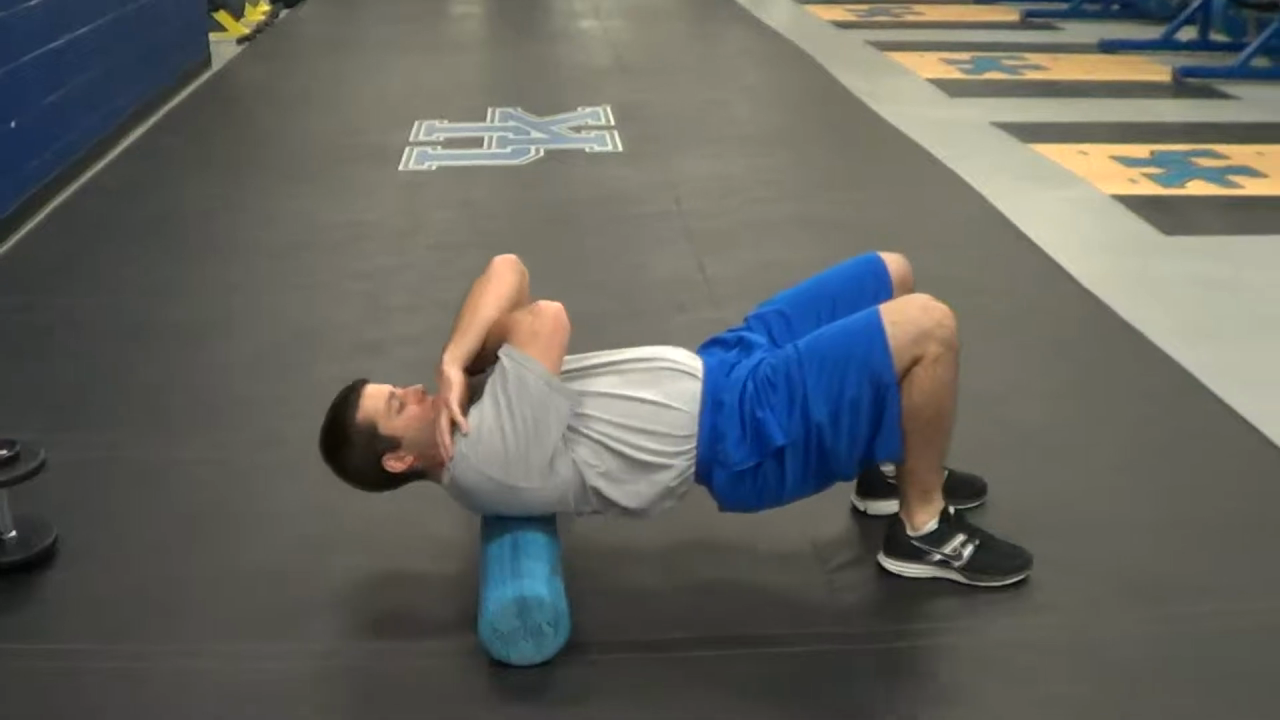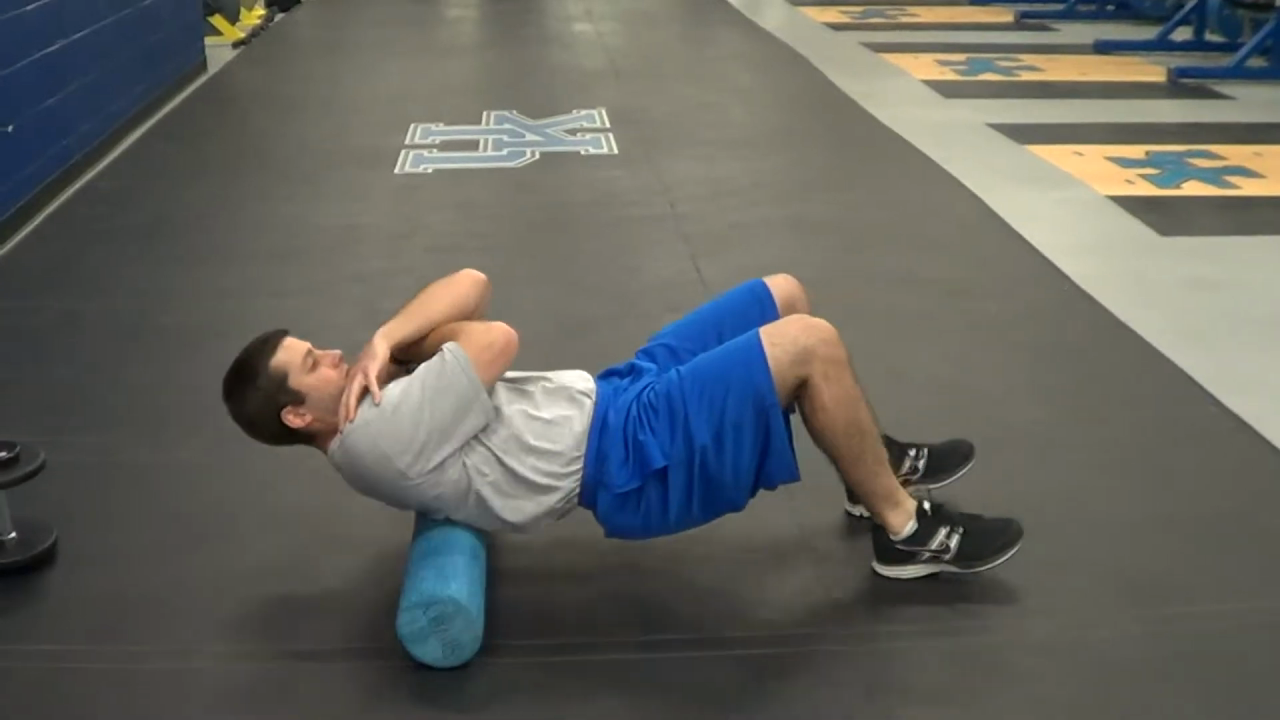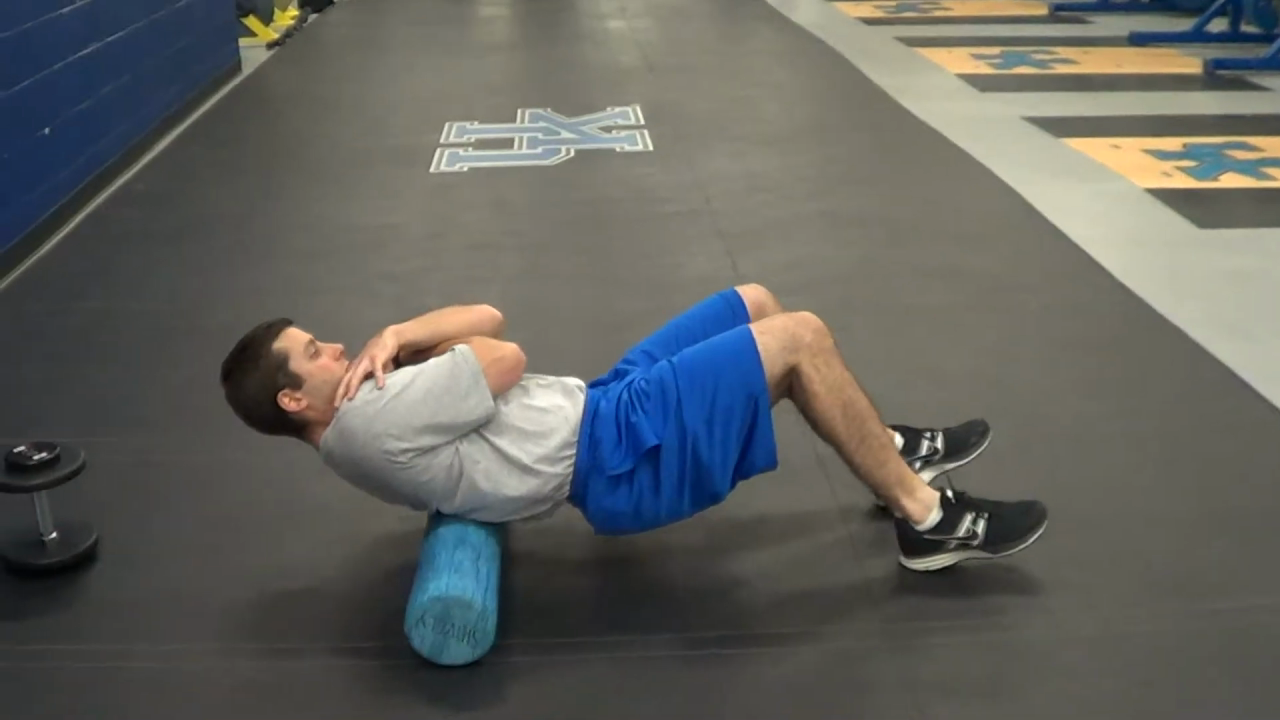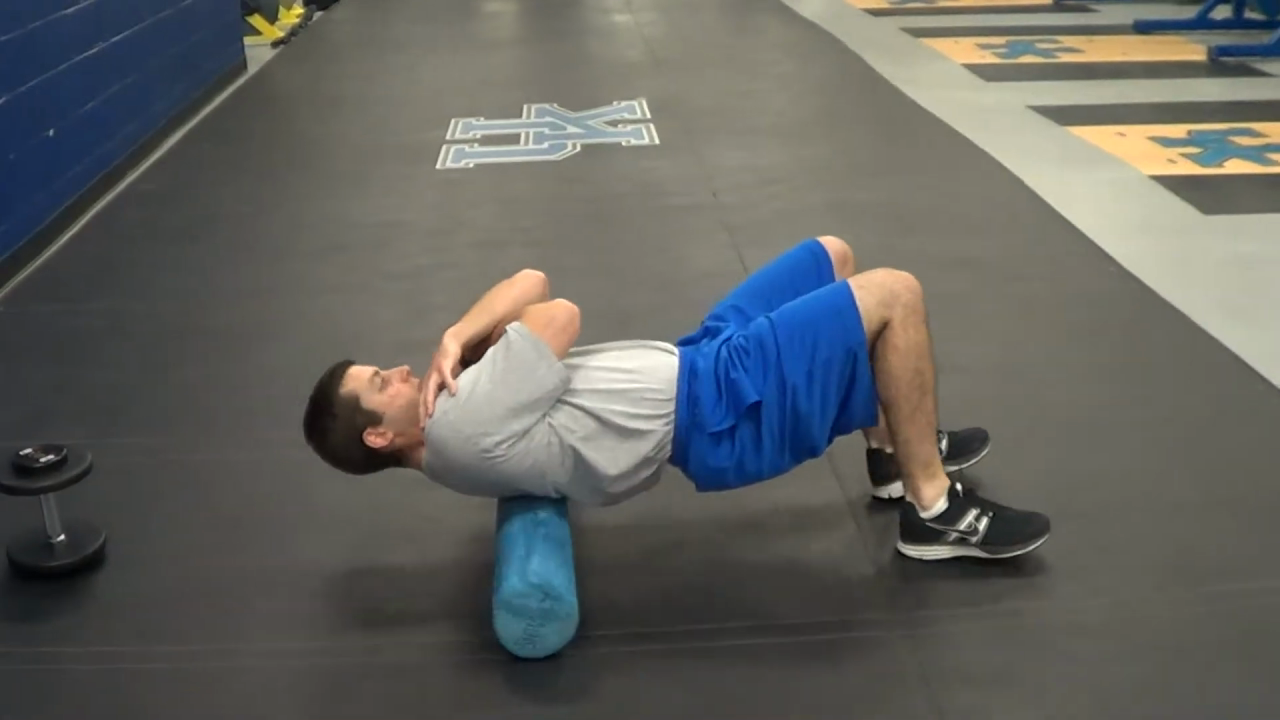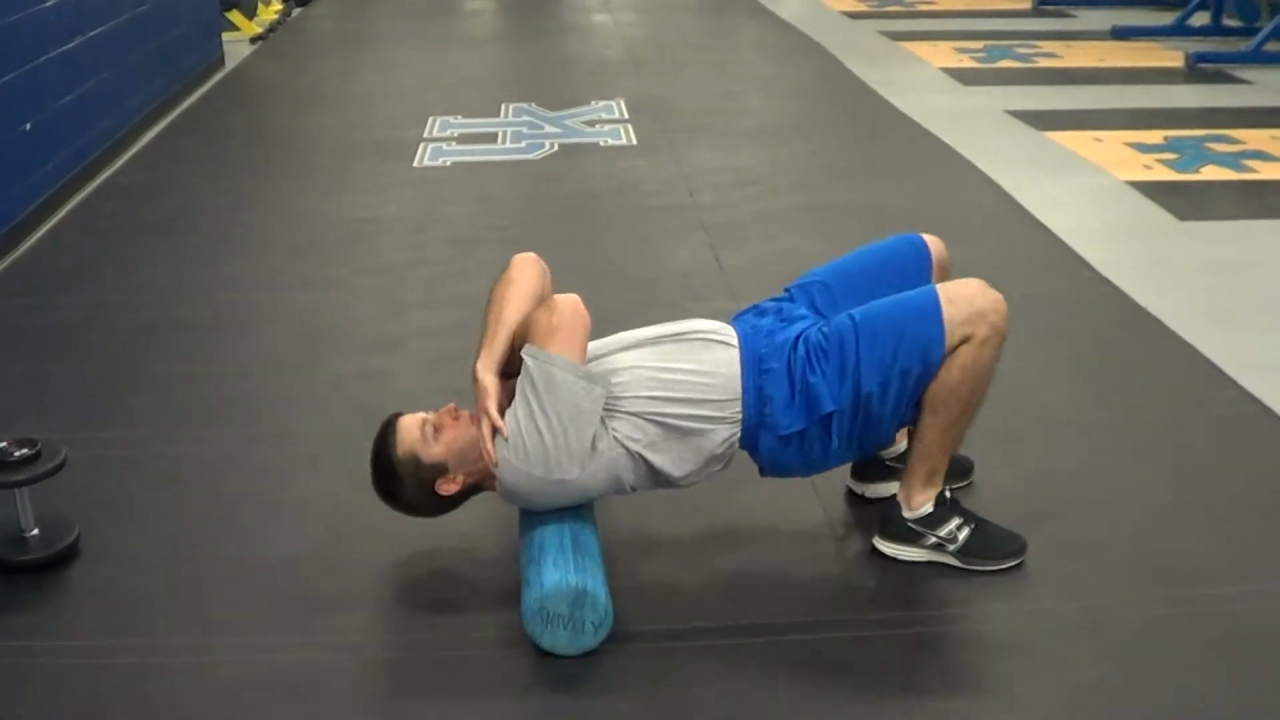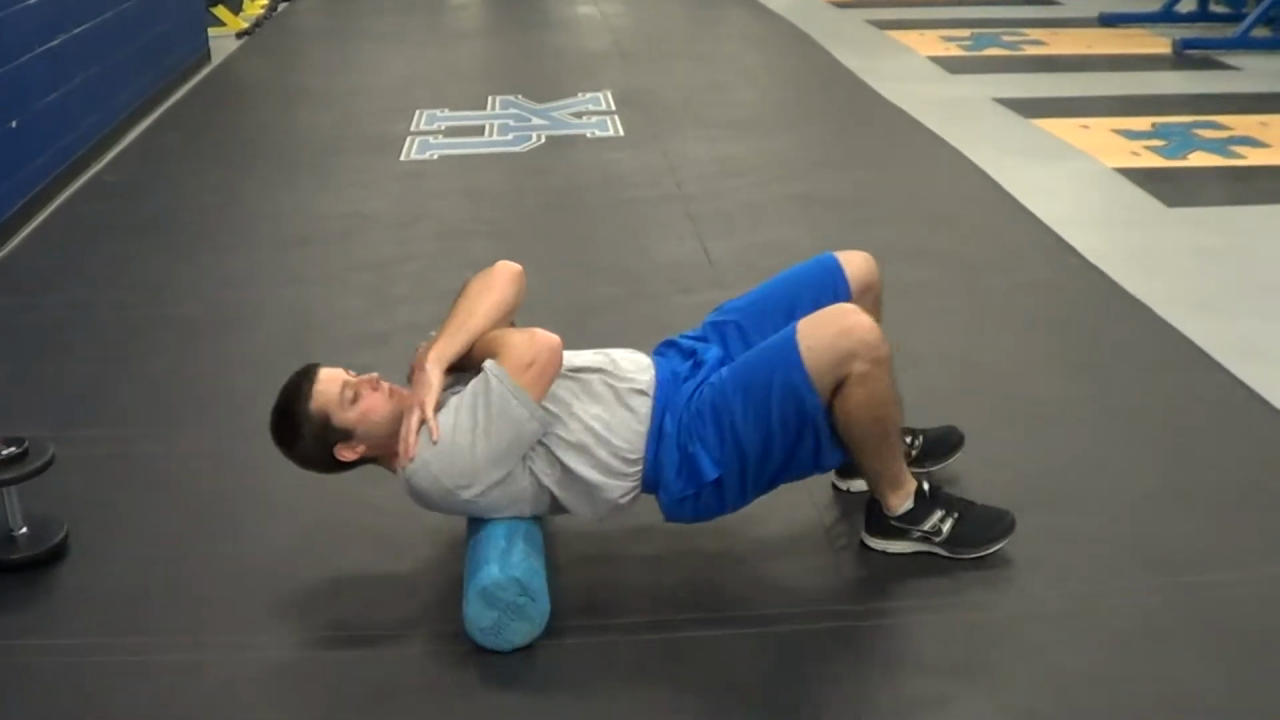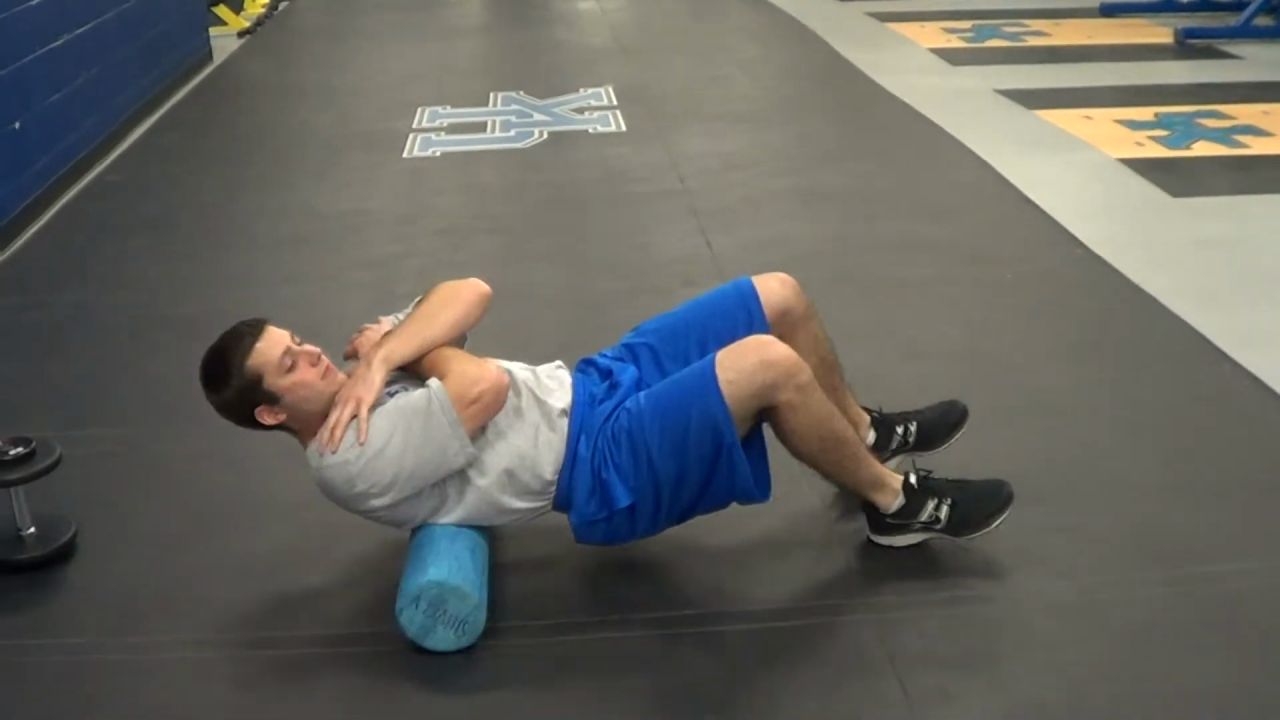
dt=0.5s
person 1, frame 1
left shoulder: (469, 414)
right shoulder: (490, 468)
left elbow: (507, 268)
right elbow: (547, 320)
left wrist: (456, 356)
right wrist: (479, 346)
left hip: (717, 370)
right hip: (737, 430)
left knee: (893, 273)
right knee: (929, 325)
left ankle: (887, 469)
right ankle: (922, 529)
person 1, frame 2
left shoulder: (375, 401)
right shoulder: (380, 440)
left elbow: (473, 283)
right elbow: (498, 342)
left wrist: (388, 337)
right wrist: (404, 344)
left hip: (609, 404)
right hip: (625, 463)
left knee: (783, 295)
right knee: (812, 342)
left ankle: (874, 462)
right ankle: (906, 530)
person 1, frame 3
left shoulder: (369, 408)
right shoulder: (372, 423)
left elbow: (489, 315)
right elbow: (508, 361)
left wrist: (395, 337)
right wrist: (407, 343)
left hip: (600, 407)
right hip: (618, 456)
left knee: (756, 303)
right knee: (801, 336)
left ankle: (889, 449)
right ankle: (927, 517)
person 1, frame 4
left shoulder: (448, 414)
right shoulder: (468, 434)
left elbow: (530, 282)
right elbow: (559, 316)
left wrist: (457, 337)
right wrist: (473, 342)
left hip: (690, 368)
right hip: (717, 413)
left knee: (836, 257)
right knee: (896, 294)
left ankle: (892, 448)
right ankle: (933, 510)
person 1, frame 5
left shoulder: (512, 411)
right shoulder: (535, 468)
left elbow: (527, 266)
right elbow: (565, 312)
left wrist: (490, 363)
right wrist: (505, 358)
right hip: (780, 395)
left knee: (929, 255)
right knee: (980, 309)
left ankle: (886, 453)
right ankle: (917, 513)
person 1, frame 6
left shoulder: (434, 398)
right shoulder: (440, 468)
left elbow: (507, 275)
right elbow: (541, 353)
left wrist: (439, 357)
right wrist: (470, 343)
left hip: (669, 373)
right hip: (684, 447)
left knee: (855, 273)
right knee: (849, 338)
left ankle: (869, 447)
right ankle: (902, 511)
person 1, frame 7
left shoulder: (357, 387)
right shoulder: (351, 466)
left elbow: (472, 291)
right elbow: (486, 390)
left wrist: (383, 357)
right wrist: (408, 351)
left hip: (589, 388)
right hip: (601, 469)
left knee: (780, 297)
right knee: (772, 364)
left ankle: (863, 432)
right ankle: (895, 504)
